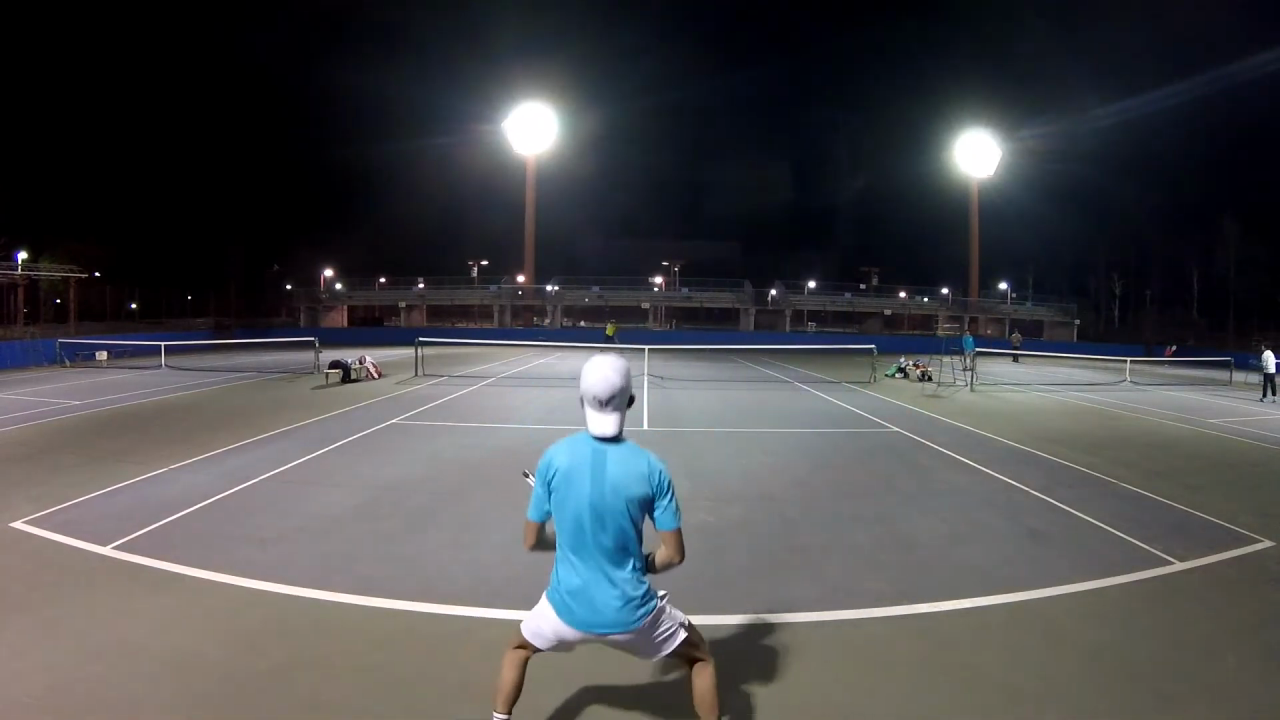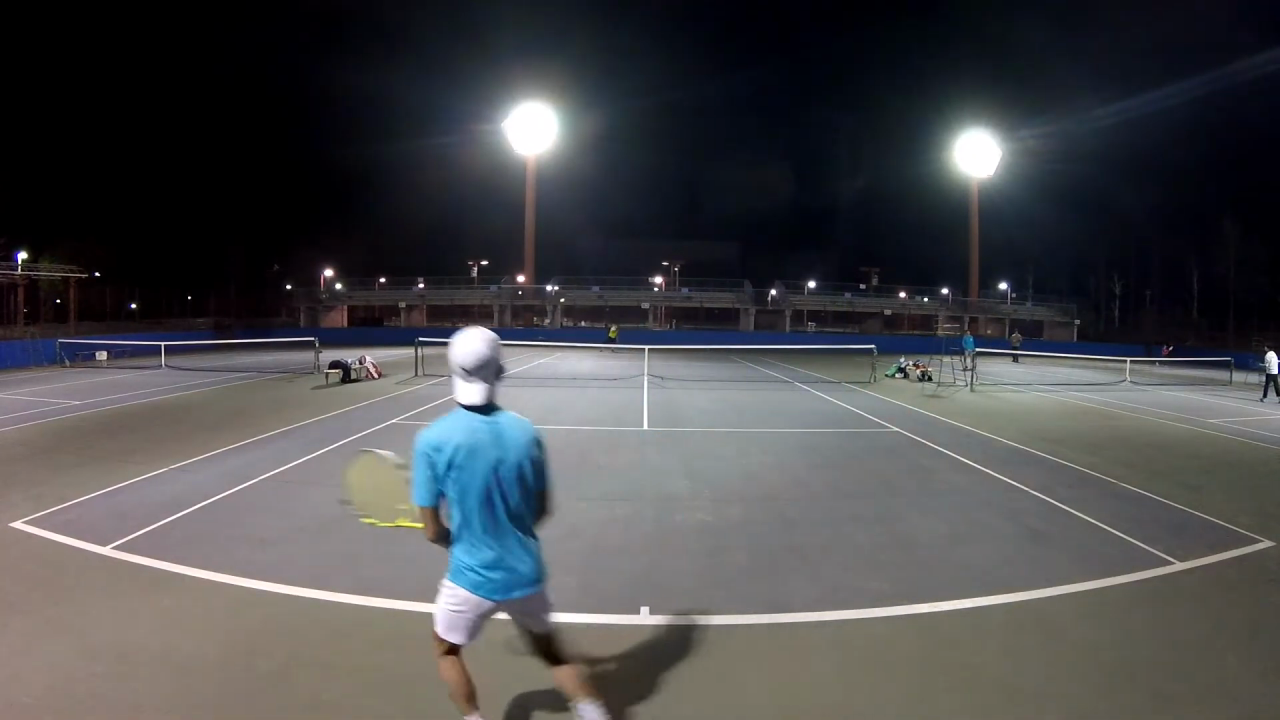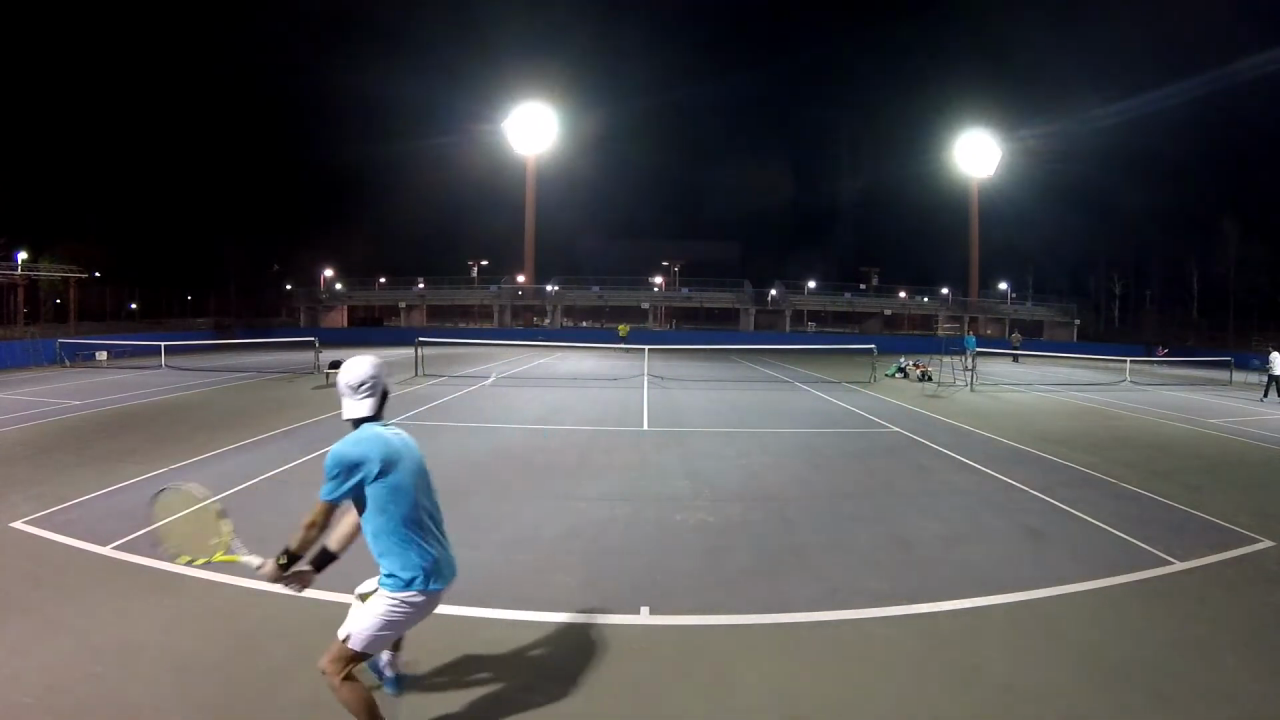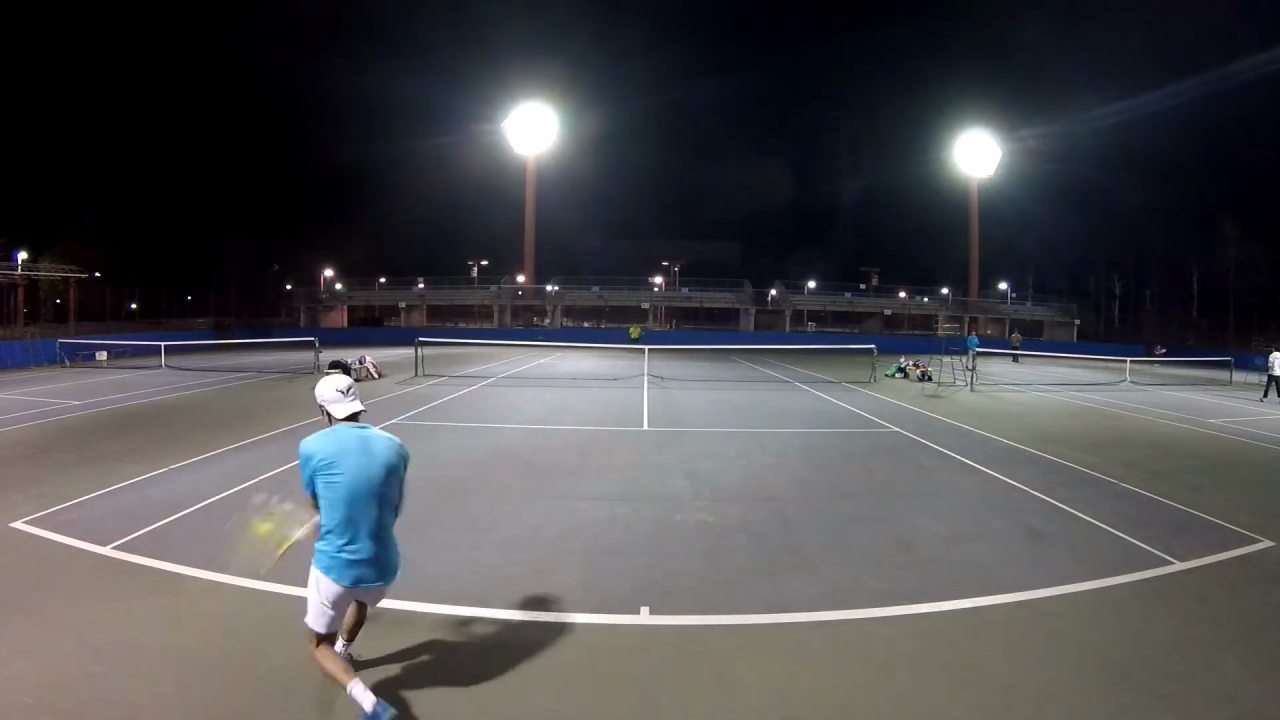
dt=0.3s
person 1, frame 1
left shoulder: (553, 459)
right shoulder: (650, 468)
left elbow: (533, 539)
right elbow: (673, 555)
left hip: (568, 607)
right hip: (629, 611)
left knee: (521, 646)
right knee: (700, 658)
person 1, frame 2
left shoulder: (432, 441)
right shoulder: (526, 432)
left elbow: (432, 529)
right elbow: (540, 507)
left hip: (471, 579)
right hip: (525, 576)
left knee: (447, 652)
right knee: (550, 652)
person 1, frame 3
left shoulder: (350, 451)
right shoulder: (397, 443)
left elbow: (317, 522)
left wrist: (281, 562)
right wrist: (314, 566)
left hip: (410, 585)
right hip: (434, 572)
left knee: (334, 668)
right ankle: (388, 665)
person 1, frame 4
left shoulder: (312, 447)
right shoulder: (394, 447)
left elbow: (320, 511)
left hip: (334, 566)
right hip: (381, 568)
left knee: (320, 644)
right ankle: (343, 651)
